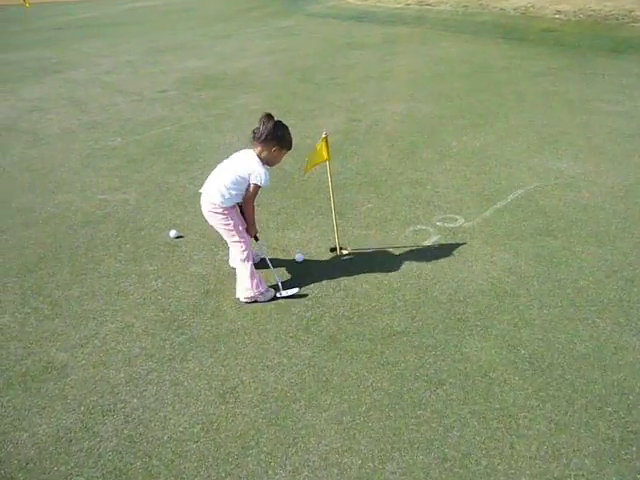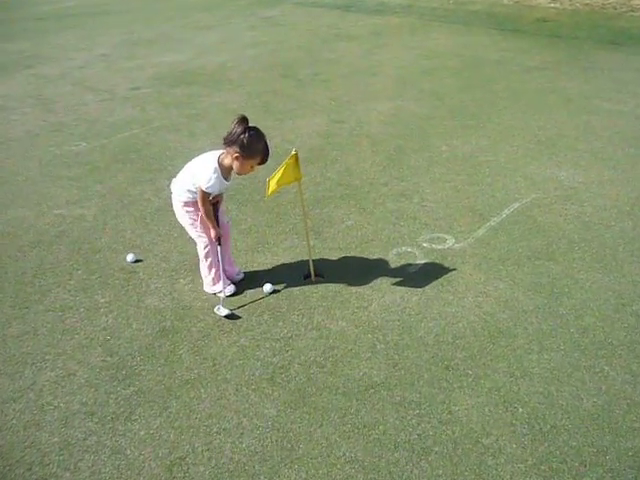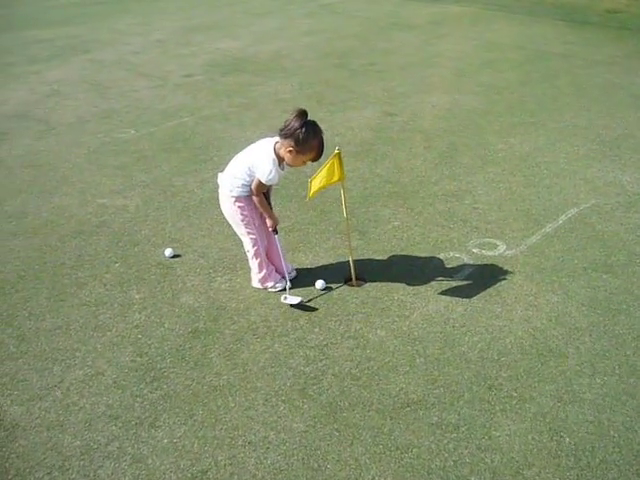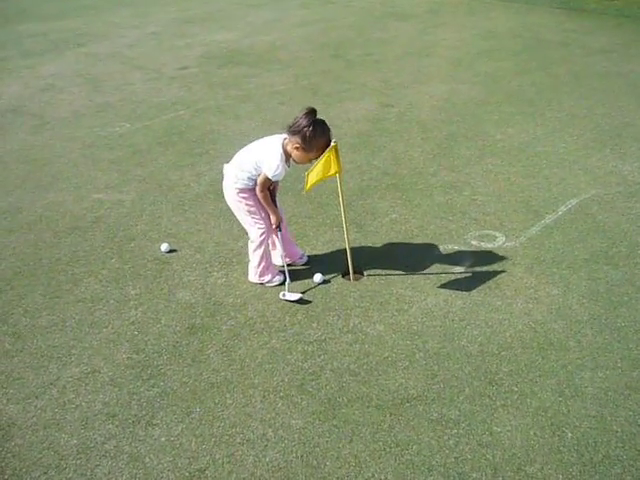
dt=1s
person 1, frame 1
left shoulder: (245, 154)
right shoulder: (260, 172)
right elbow: (249, 203)
left wrist: (248, 224)
right wrist: (252, 226)
left hip: (211, 198)
right hip: (218, 207)
left knee: (240, 230)
right knee: (242, 242)
left ankle: (239, 260)
right ankle: (251, 290)
person 1, frame 2
left shoulder: (226, 158)
right shoulder: (211, 174)
right elbow: (203, 204)
left wrist: (218, 195)
right wrist: (212, 227)
left hip: (207, 196)
right hip: (187, 201)
left knee: (223, 231)
right knee: (207, 240)
left ankle: (226, 271)
right ankle: (214, 282)
person 1, frame 3
left shoulder: (277, 144)
right shoulder: (270, 168)
right elbow: (256, 192)
left wrist: (268, 203)
right wrist: (269, 216)
left hip: (247, 189)
right hip: (235, 196)
left knee: (268, 231)
right knee: (255, 237)
left ankle: (279, 268)
right ankle: (264, 278)
person 1, frame 4
left shoulder: (285, 141)
right shoulder: (276, 163)
right elbow: (260, 188)
left wrist: (273, 188)
right wrist: (272, 212)
left hip: (253, 182)
right hip: (239, 188)
left knee: (278, 220)
right knee: (261, 228)
left ankle: (287, 254)
right ankle: (261, 274)
